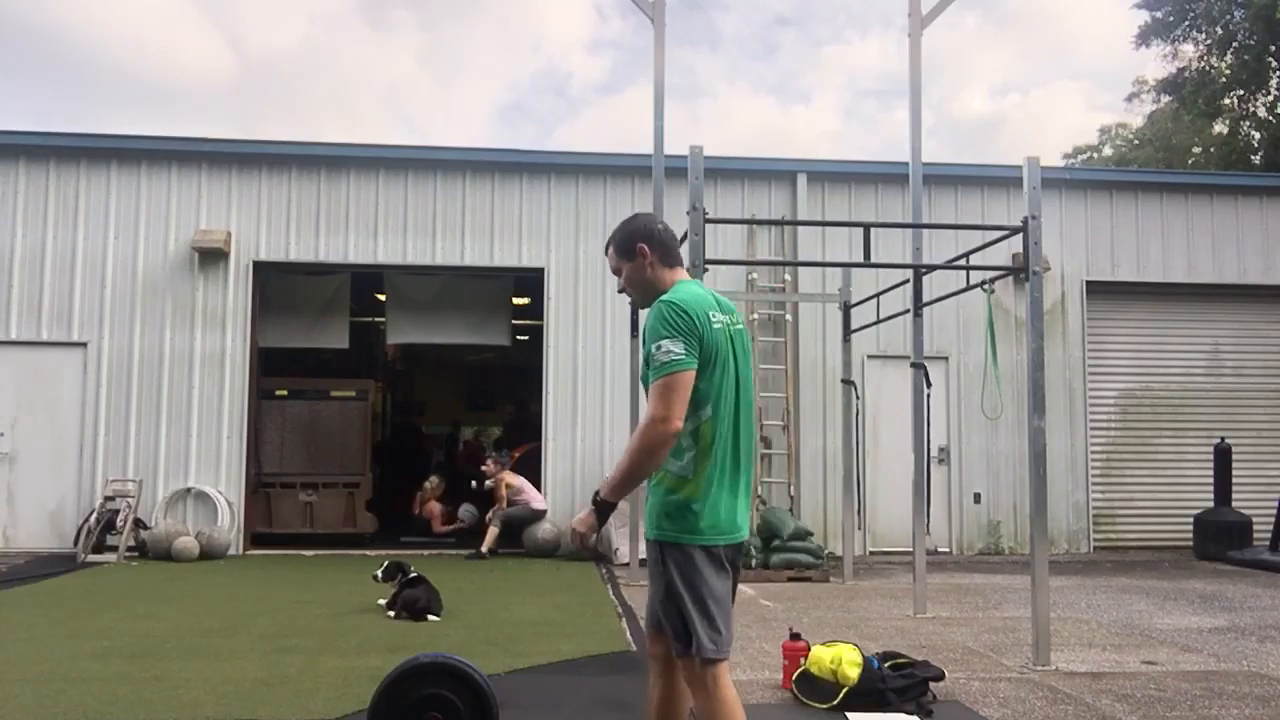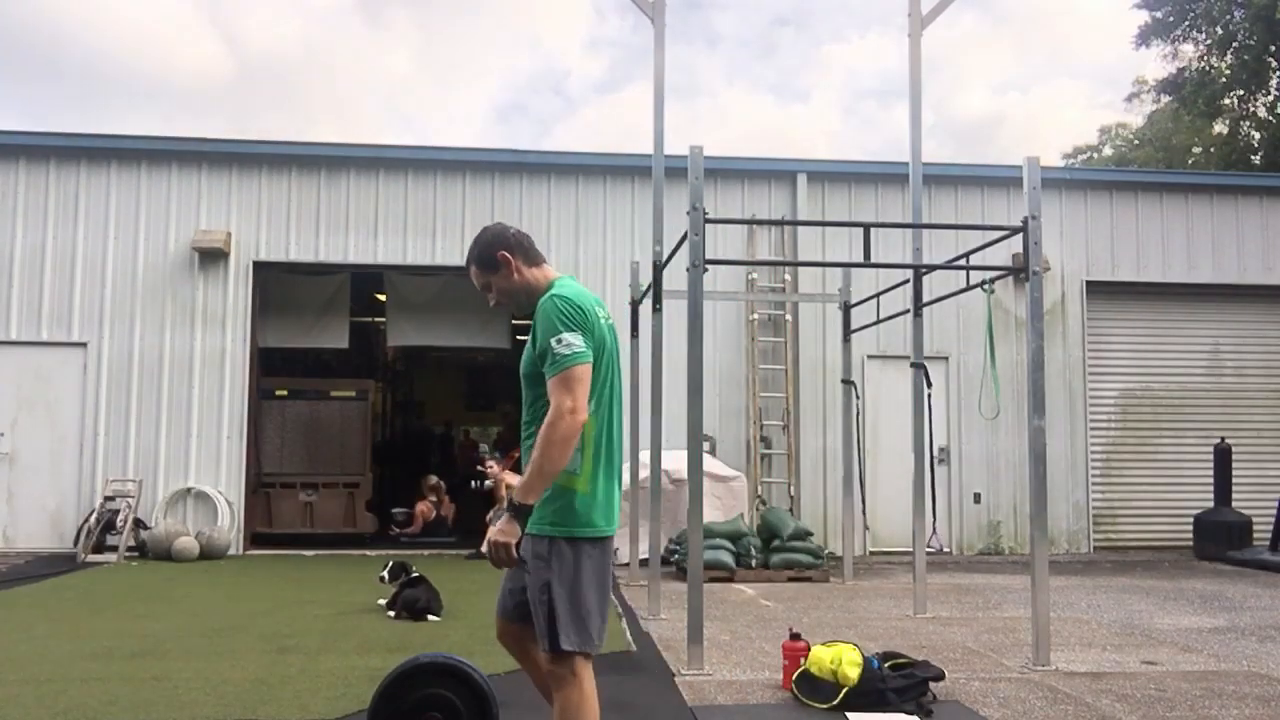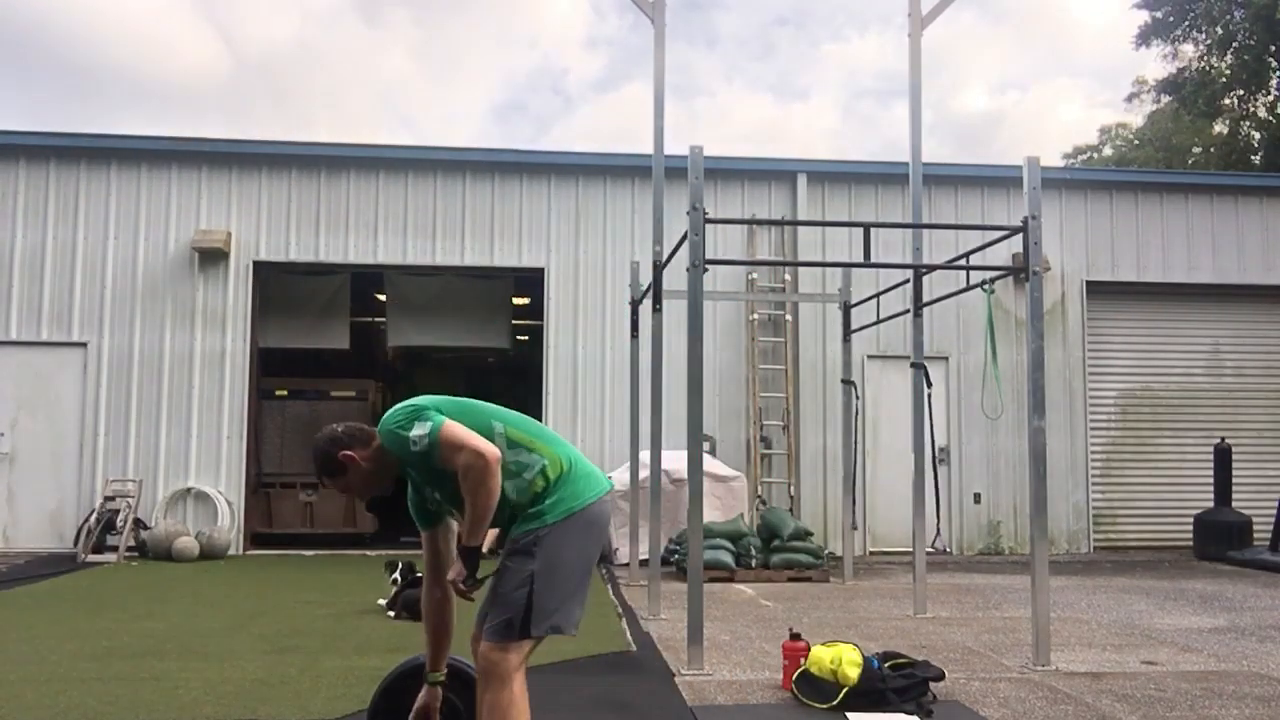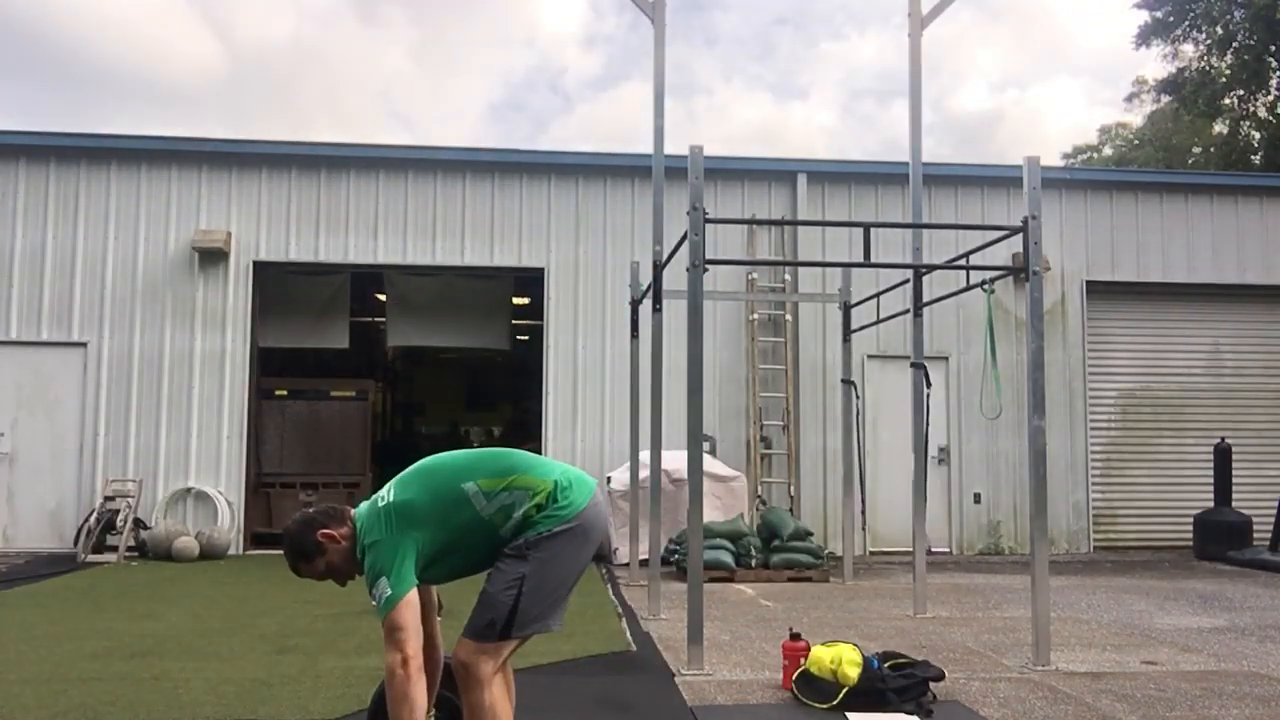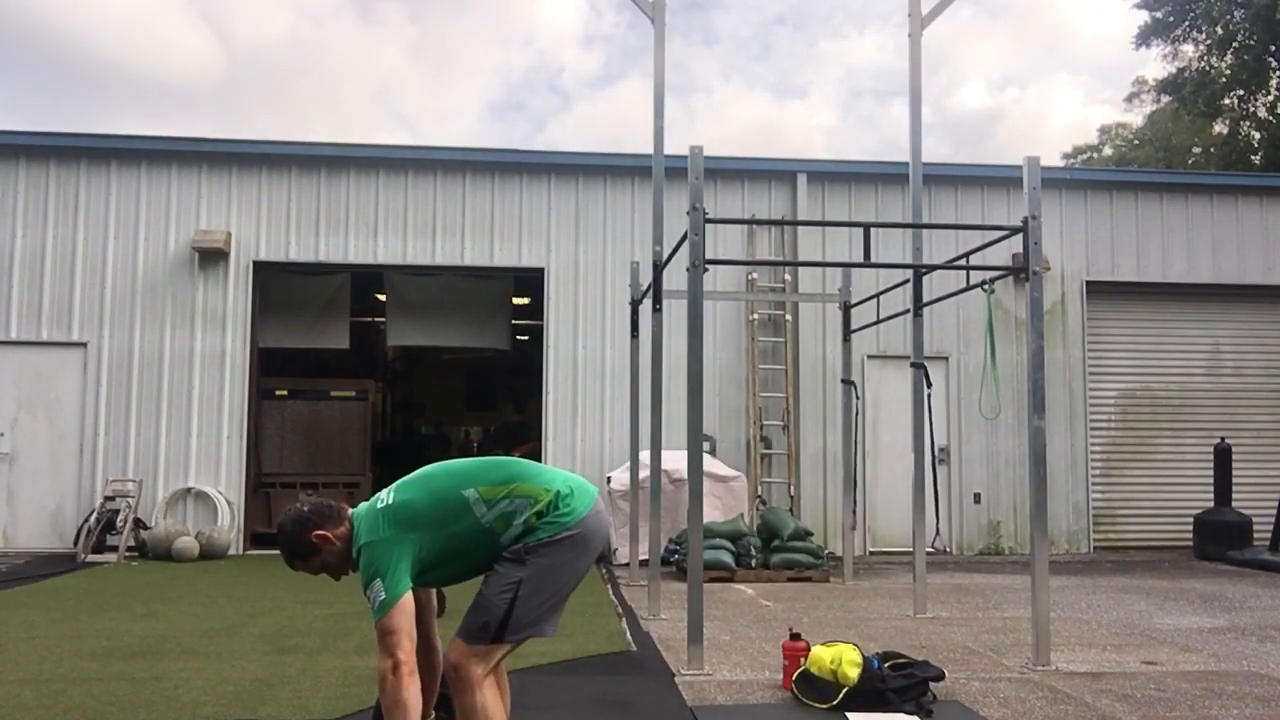
dt=1s
person 1, frame 1
left shoulder: (671, 312)
right shoulder: (721, 309)
left elbow: (665, 423)
left wrist: (601, 505)
left hip: (689, 518)
right hip: (718, 509)
left knee: (703, 666)
right knee: (662, 644)
person 1, frame 2
left shoulder: (559, 307)
right shoulder: (576, 301)
left elbow: (568, 415)
left wrist: (514, 512)
left hip: (566, 513)
right hip: (555, 509)
left knee: (564, 659)
right knee: (515, 629)
person 1, frame 3
left shoulder: (397, 429)
right shoulder: (420, 482)
left elbow: (482, 458)
right elbow: (437, 583)
left wrist: (468, 554)
right wrist: (434, 681)
left hip: (567, 505)
right hip: (563, 507)
left knee: (499, 659)
right knee: (491, 649)
person 1, frame 4
left shoulder: (383, 539)
right shoulder: (392, 519)
left elbow: (404, 661)
right elbow: (424, 643)
left hip: (562, 513)
right hip: (574, 503)
left knee: (475, 662)
right knee: (489, 653)
person 1, frame 5
left shoulder: (379, 542)
right shoulder: (391, 522)
left elbow: (399, 664)
right elbow: (424, 645)
left hip: (563, 522)
right hip: (576, 509)
left knee: (466, 664)
right knee: (482, 653)
